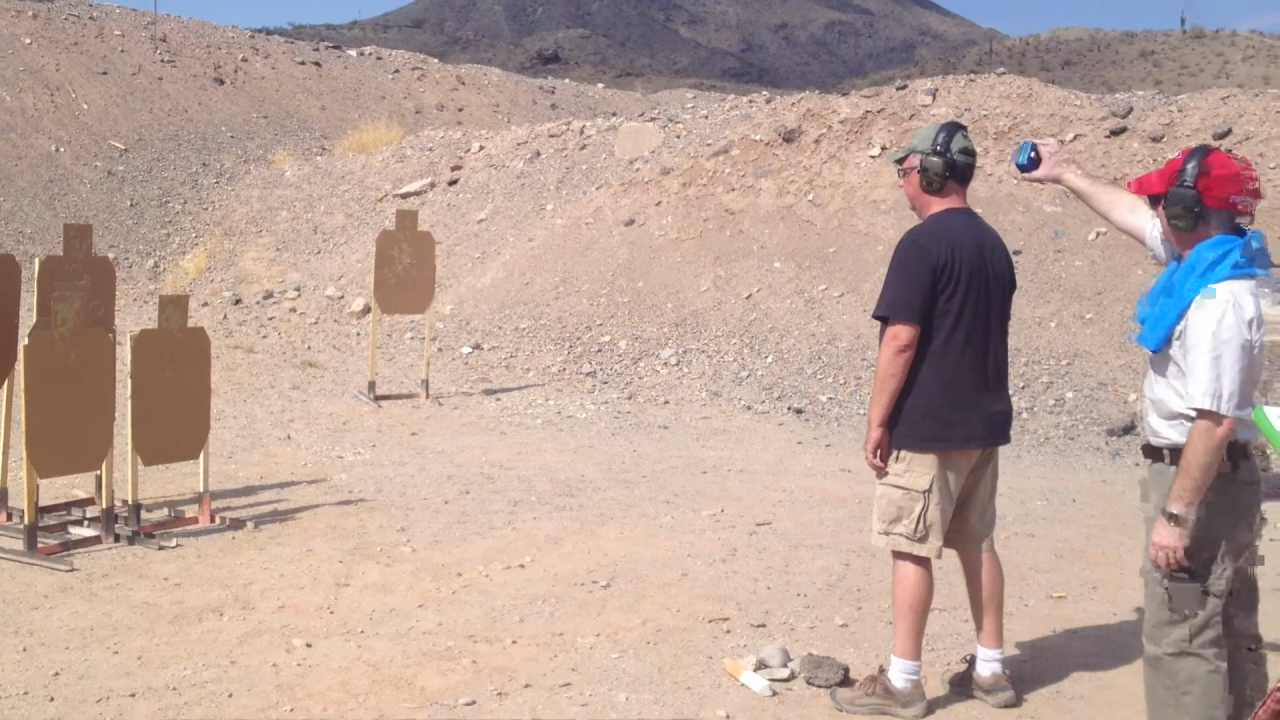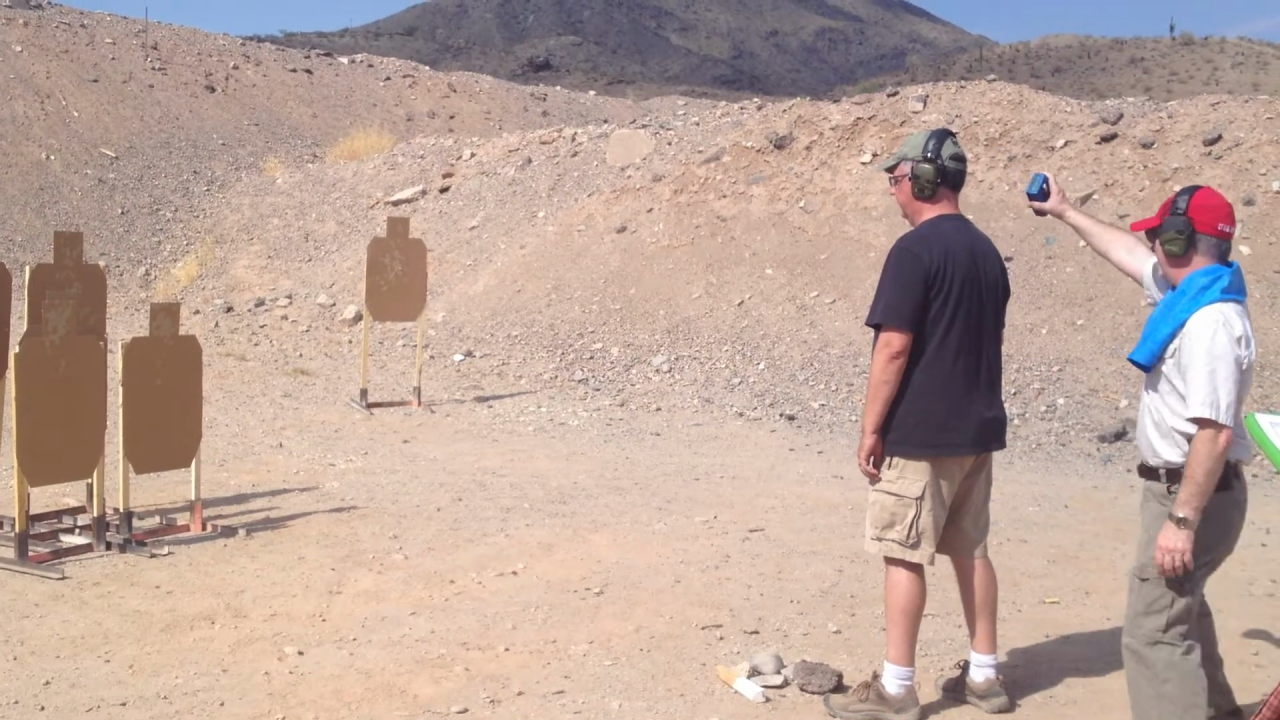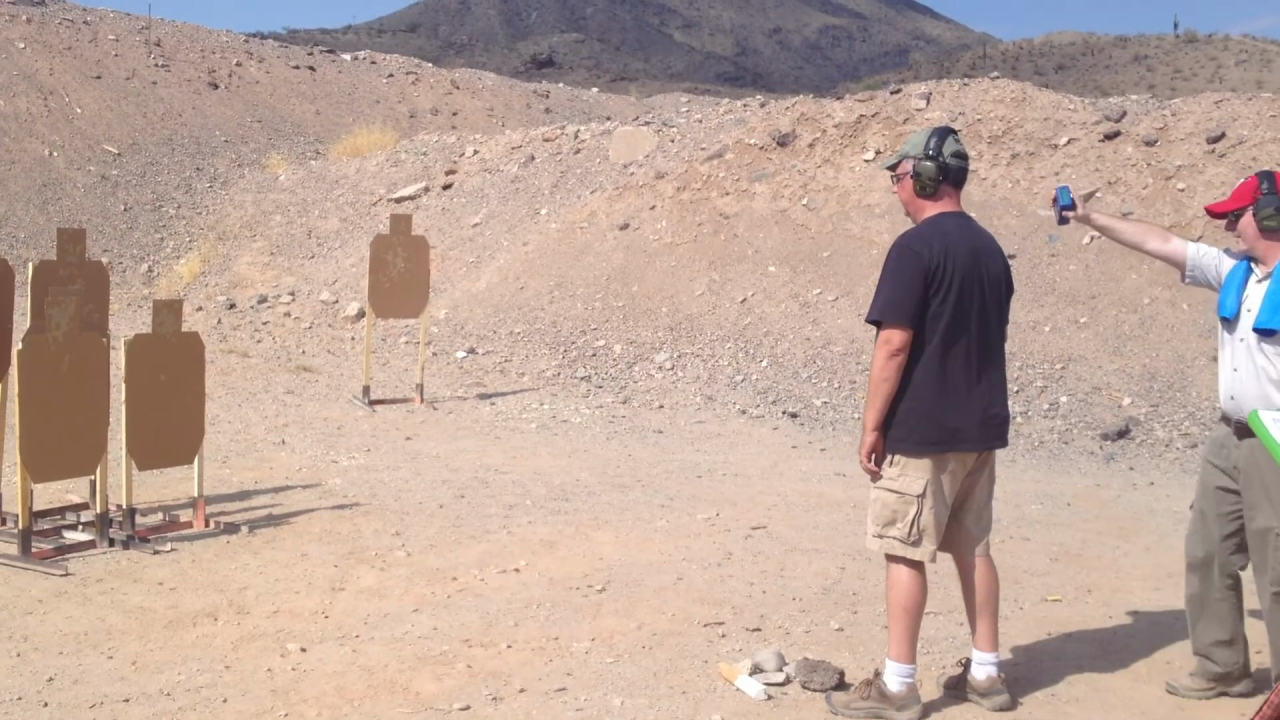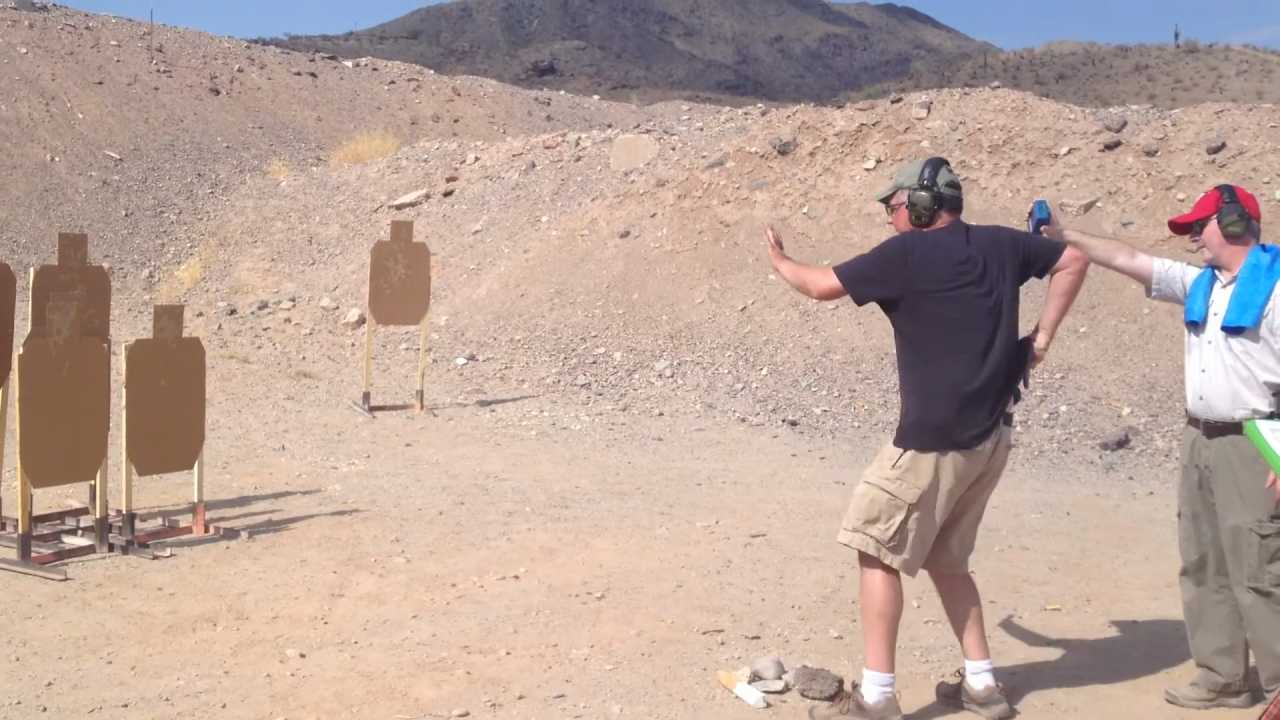
dt=1s
person 1, frame 1
left shoulder: (923, 242)
right shoulder: (993, 243)
left elbow: (901, 339)
left wrist: (877, 421)
left hip: (926, 426)
right hip: (983, 422)
left knee: (911, 548)
right knee: (977, 542)
right ankle: (990, 669)
person 1, frame 2
left shoulder: (915, 250)
right shoulder: (986, 250)
left elbow: (894, 347)
left wrist: (871, 430)
left hip: (919, 434)
right hip: (976, 430)
left knee: (904, 556)
right knee: (970, 550)
person 1, frame 3
left shoulder: (916, 246)
right shoulder: (989, 247)
left elbow: (894, 344)
left wrist: (871, 426)
left hip: (920, 431)
right hip: (979, 427)
left knee: (905, 552)
right knee: (971, 547)
person 1, frame 4
left shoulder: (909, 252)
right shoulder: (1000, 244)
left elbow: (824, 284)
right elbow: (1073, 262)
left wrist: (778, 259)
right wrist: (1041, 337)
left hip: (935, 437)
right hip: (990, 434)
left knee: (878, 553)
right knee: (946, 560)
person 2, frame 1
left shoulder: (1218, 299)
right shoulder: (1205, 262)
left elbow: (1215, 422)
right elbow: (1128, 209)
left wrist: (1175, 515)
right wrist: (1065, 173)
left hip: (1202, 480)
right hip: (1207, 477)
left knee: (1178, 637)
right knee: (1223, 626)
person 2, frame 2
left shoulder: (1211, 322)
right shoulder: (1187, 294)
left elbow: (1213, 431)
right elbow: (1127, 253)
left wrist: (1180, 522)
right wrist: (1065, 212)
left hip: (1191, 495)
right hip: (1171, 487)
left knee: (1153, 634)
right knee: (1173, 609)
person 2, frame 3
right shoulder: (1232, 271)
right elbow: (1163, 243)
right wrist: (1091, 218)
right hip: (1229, 440)
right knee: (1207, 559)
right ankle: (1222, 669)
person 2, frame 4
right shoulder: (1197, 284)
right elbow: (1129, 259)
right wrist: (1064, 237)
right hip: (1200, 441)
right knee: (1203, 567)
right ankle: (1222, 677)
